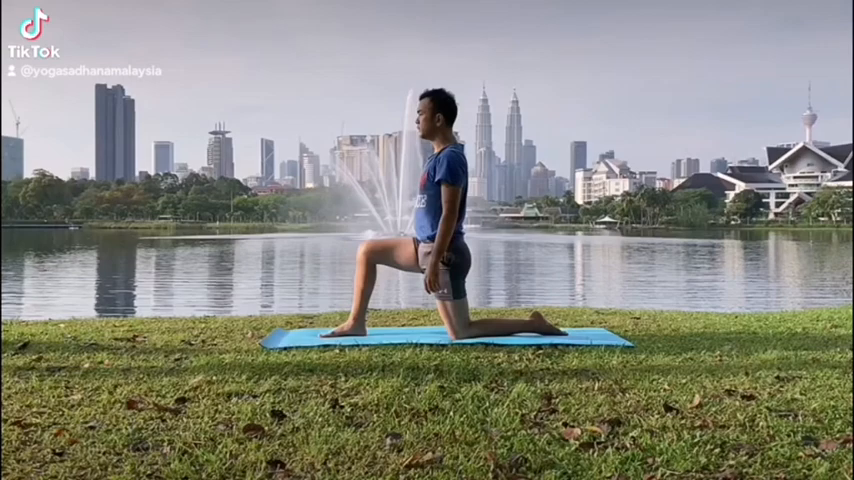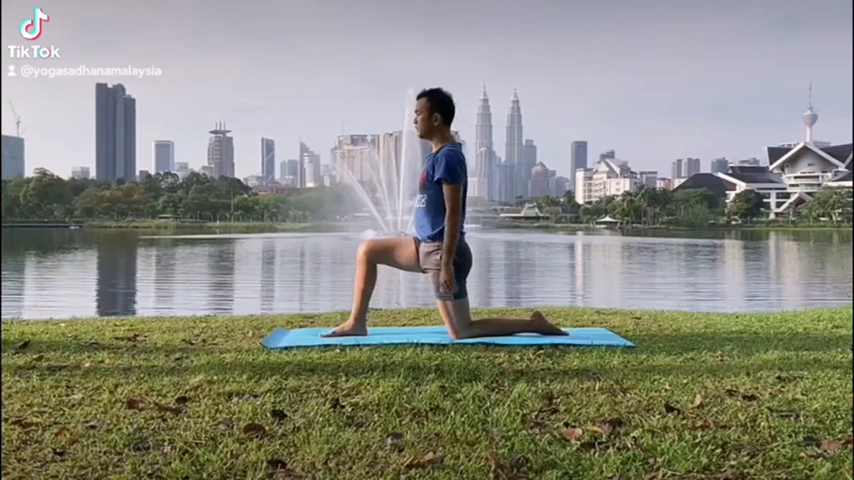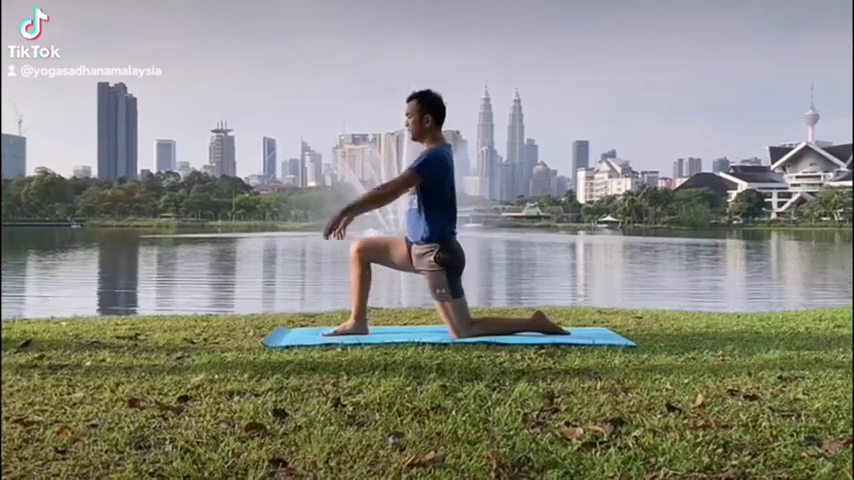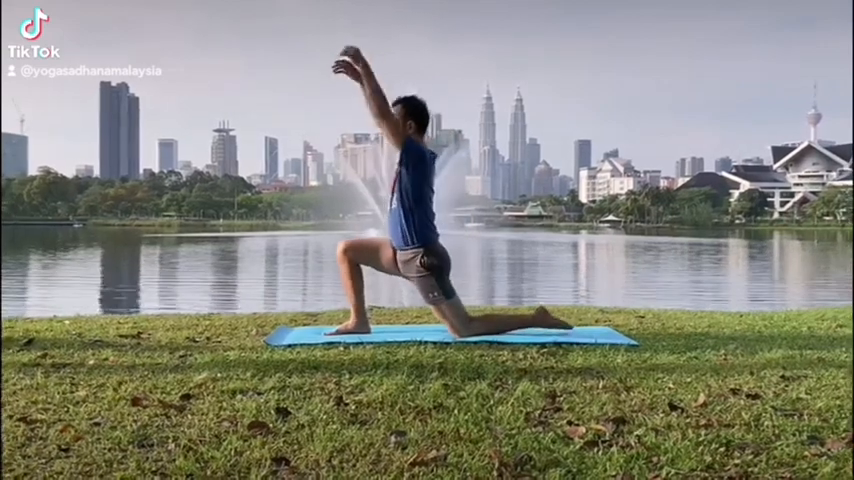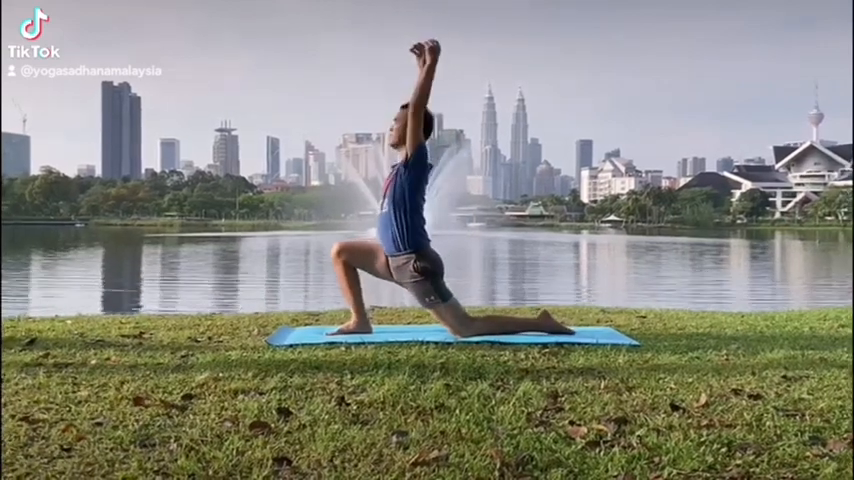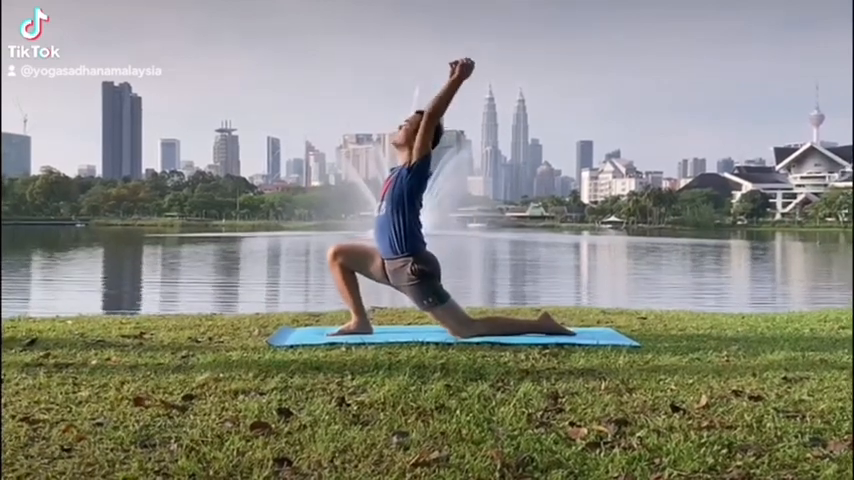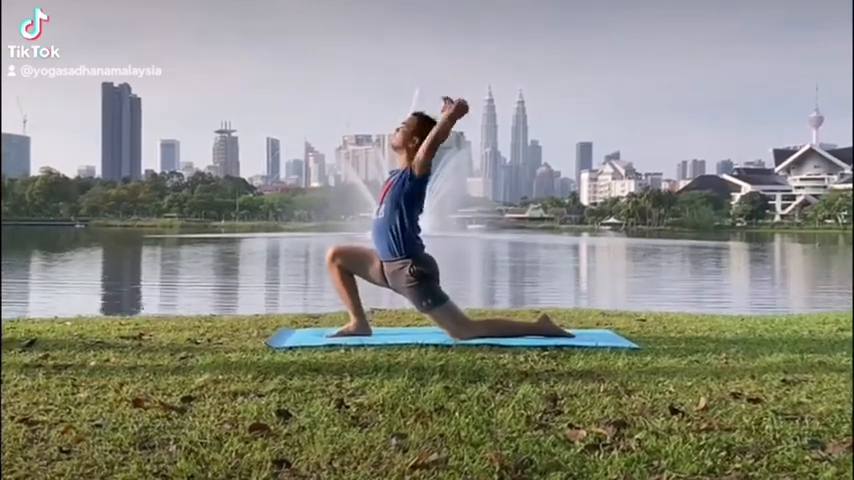
dt=0.5s
person 1, frame 1
left shoulder: (450, 158)
right shoulder: (440, 156)
left elbow: (449, 215)
left wrist: (433, 264)
left hip: (444, 253)
right hip: (425, 246)
left knee: (461, 332)
right knee: (367, 251)
left ankle: (532, 324)
right ankle: (356, 322)
person 1, frame 2
left shoulder: (448, 157)
right shoulder: (438, 155)
left elbow: (453, 212)
left wrist: (447, 263)
left hip: (442, 251)
right hip: (426, 246)
left knee: (462, 332)
right knee: (367, 251)
left ankle: (533, 324)
right ankle: (356, 323)
person 1, frame 3
left shoulder: (434, 157)
right shoulder: (435, 154)
left elbow: (391, 191)
right elbow: (396, 190)
left wrist: (347, 212)
right wrist: (353, 211)
left hip: (437, 254)
right hip: (418, 246)
left knee: (463, 330)
right knee: (359, 249)
left ankle: (534, 323)
right ankle: (358, 321)
person 1, frame 4
left shoulder: (416, 155)
right shoulder: (414, 157)
left elbow: (382, 115)
right elbow: (385, 115)
left wrist: (362, 68)
right wrist: (361, 78)
left hip: (422, 259)
right hip: (403, 252)
left knee: (465, 328)
right knee: (346, 250)
left ankle: (537, 319)
right ankle: (358, 321)
person 1, frame 5
left shoulder: (415, 162)
right shoulder: (404, 165)
left elbow: (417, 111)
right elbow: (414, 110)
left wrist: (430, 65)
right wrist: (425, 66)
left hip: (415, 264)
right hip: (396, 258)
left knee: (465, 328)
right knee: (340, 252)
left ankle: (540, 323)
right ankle: (359, 321)
person 1, frame 6
left shoulder: (415, 169)
right shoulder: (403, 170)
left elbow: (430, 119)
right elbow: (430, 118)
left wrist: (456, 81)
right wrist: (454, 80)
left hip: (412, 268)
right hip: (391, 262)
left knee: (466, 329)
right knee: (337, 255)
left ankle: (540, 325)
right ankle: (360, 322)
person 1, frame 7
left shoulder: (414, 174)
right shoulder: (401, 173)
left elbow: (433, 141)
right elbow: (433, 139)
left wrist: (453, 116)
left hip: (410, 270)
right hip: (390, 265)
left knee: (464, 330)
right knee: (335, 256)
left ankle: (537, 327)
right ankle: (359, 323)
